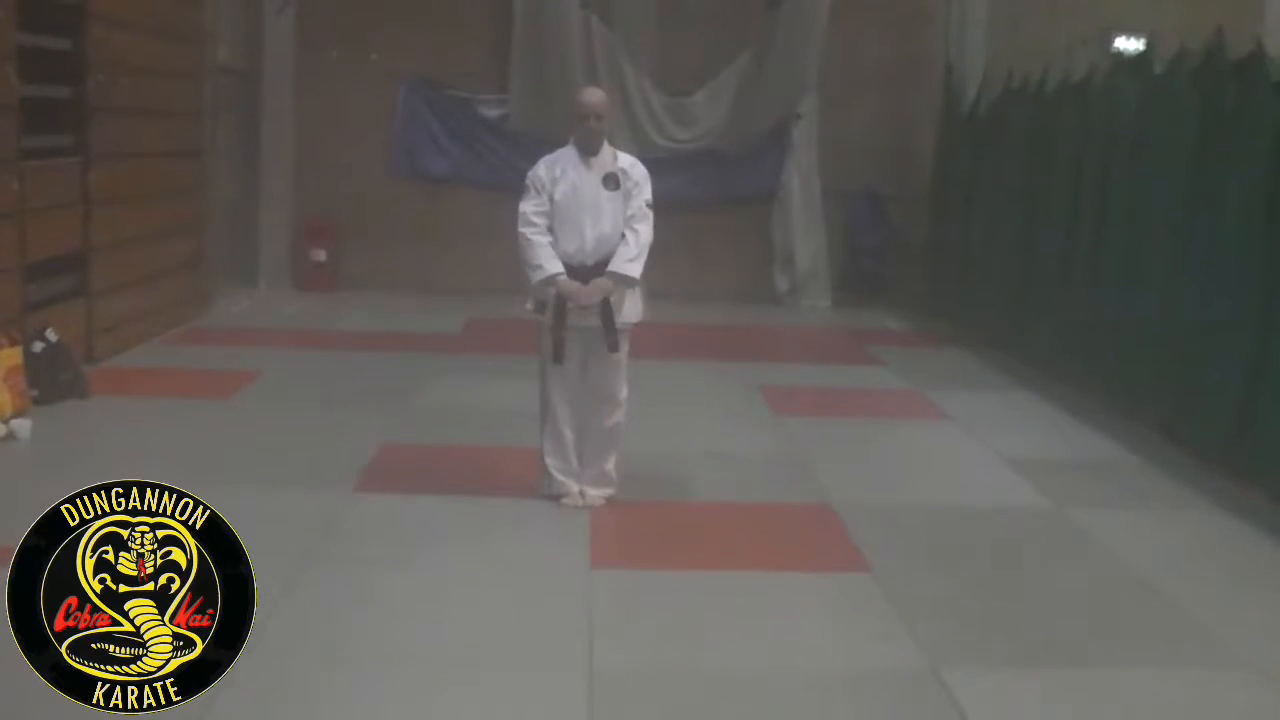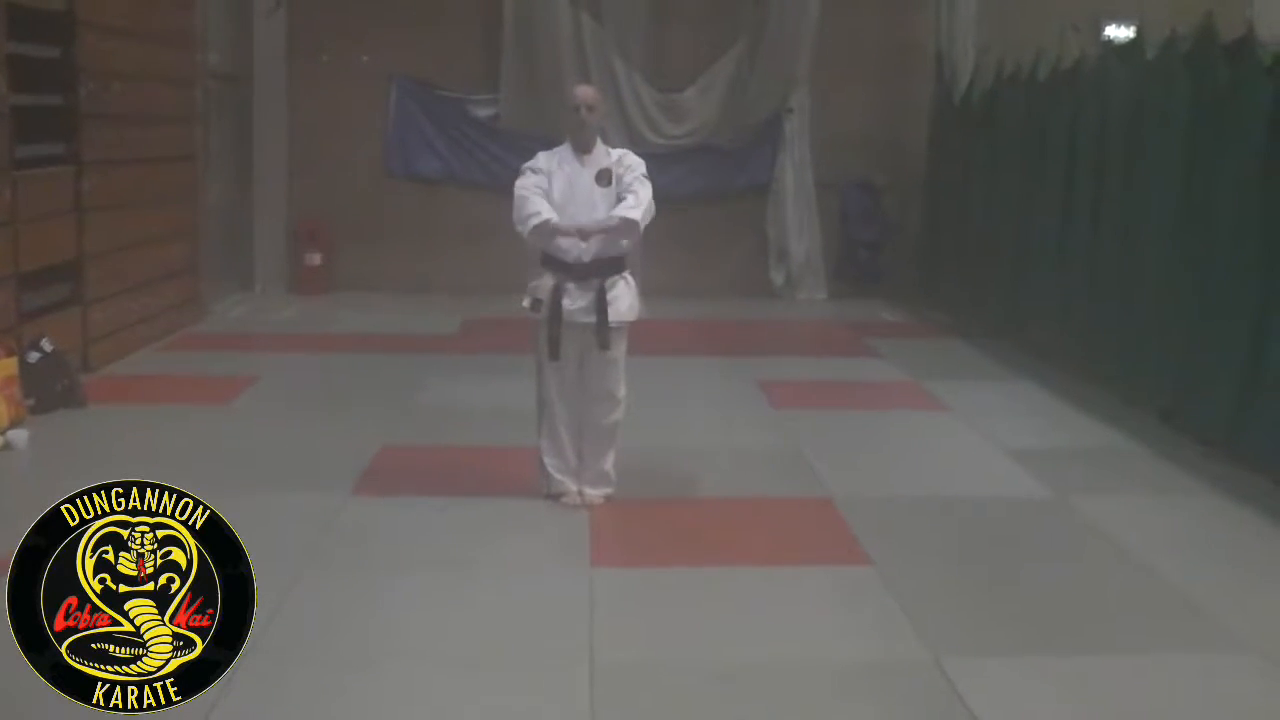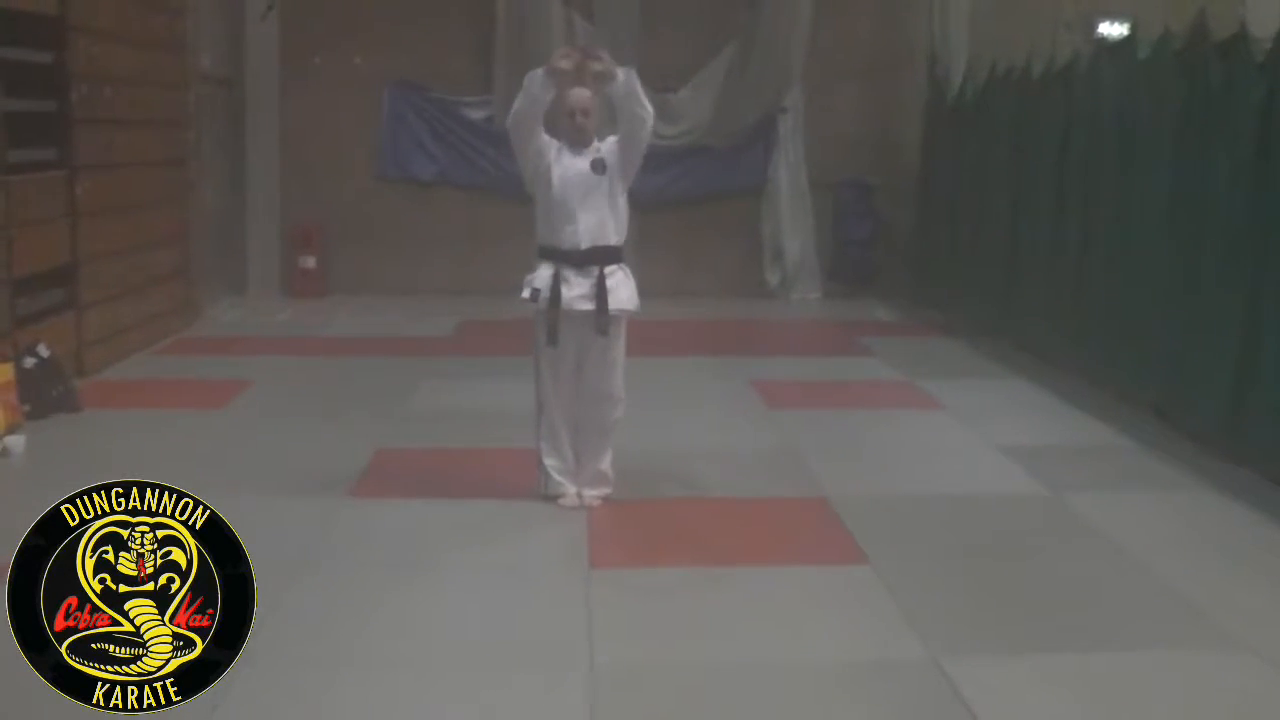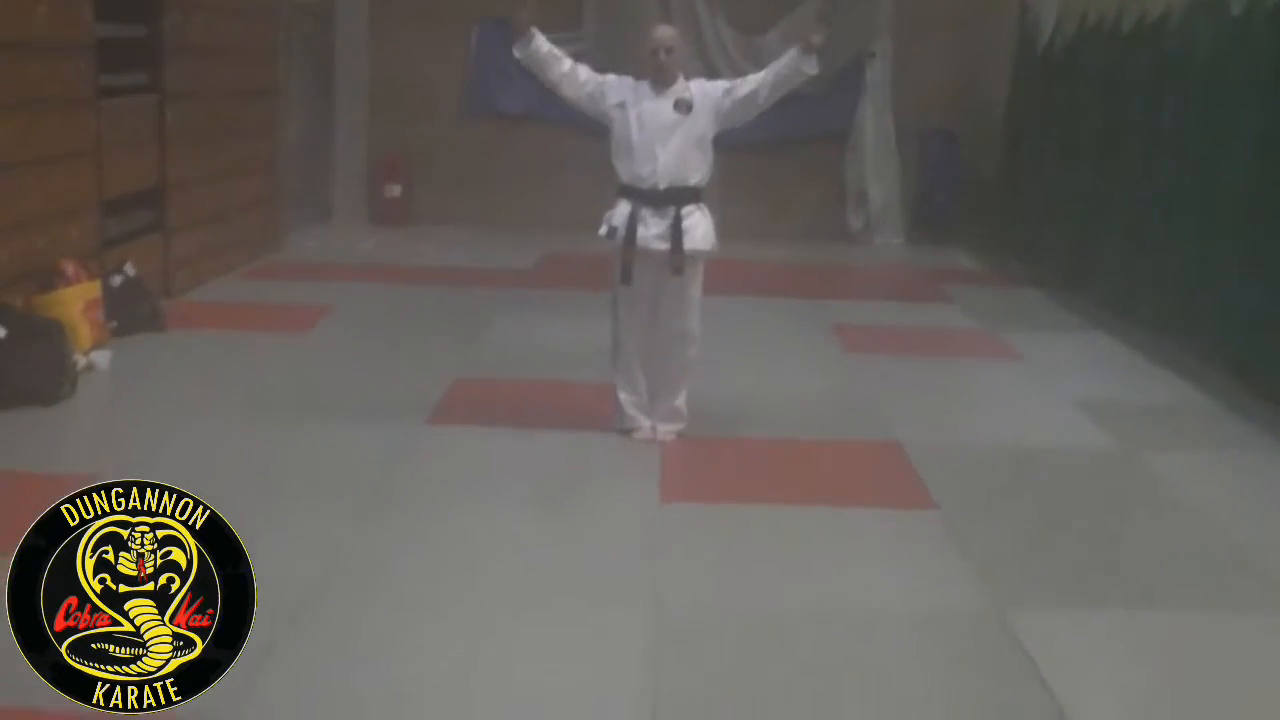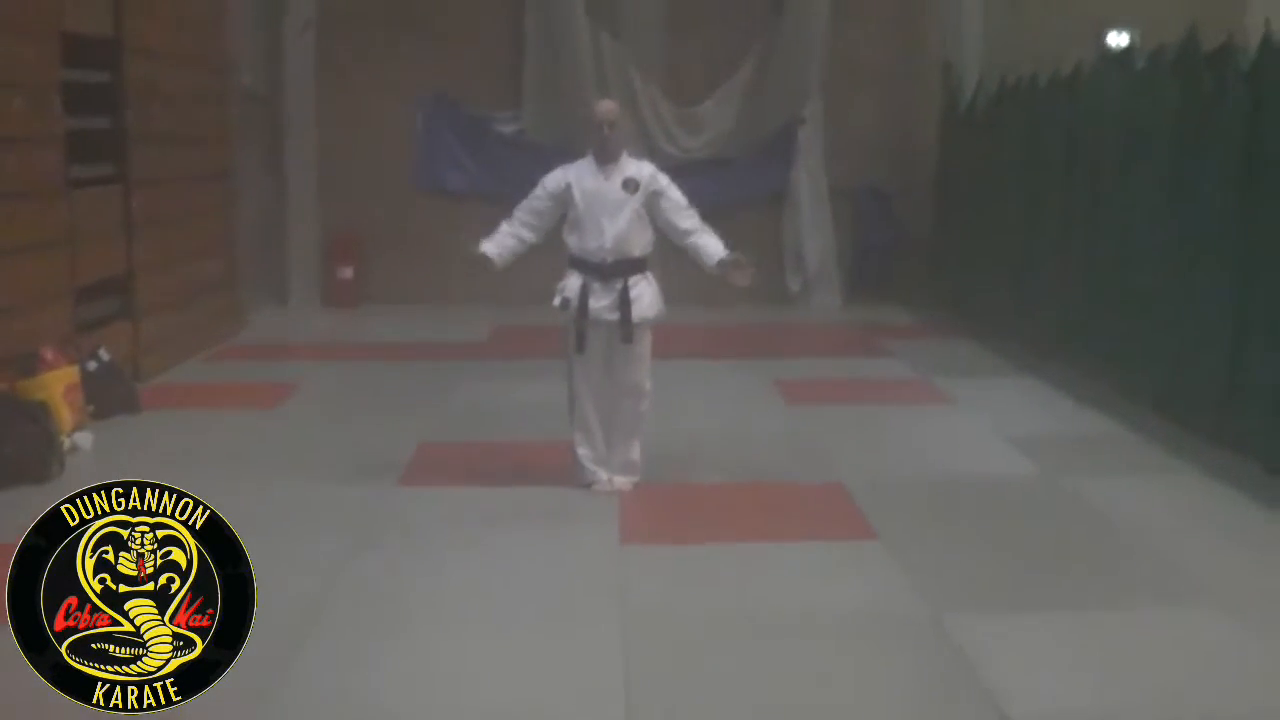
dt=1s
person 1, frame 1
left shoulder: (630, 169)
right shoulder: (547, 169)
left elbow: (639, 230)
right elbow: (531, 229)
left wrist: (608, 281)
right wrist: (559, 281)
left hip: (613, 295)
right hip: (562, 294)
left knee: (608, 393)
right knee: (560, 392)
left ankle: (597, 479)
right ankle: (563, 480)
person 1, frame 2
left shoulder: (625, 162)
right shoulder: (543, 164)
left elbow: (640, 200)
right elbow: (526, 202)
left wrist: (609, 224)
right wrist: (559, 227)
left hip: (608, 290)
right hip: (558, 289)
left knee: (605, 393)
right knee: (557, 392)
left ankle: (595, 479)
right ankle: (562, 479)
person 1, frame 3
left shoulder: (616, 155)
right shoulder: (544, 156)
left elbow: (640, 121)
right elbow: (521, 123)
left wrist: (613, 78)
right wrist: (549, 77)
left hip: (606, 283)
right hip: (557, 283)
left knee: (603, 391)
right knee: (556, 390)
left ankle: (593, 479)
right ankle: (561, 480)
person 1, frame 4
left shoulder: (710, 97)
right shoulder: (617, 92)
left elbow: (762, 86)
right elbow: (566, 74)
left wrist: (803, 53)
right wrist: (527, 36)
left hip: (684, 223)
right hip: (634, 221)
left knee: (679, 328)
right knee: (633, 325)
left ankle: (667, 414)
right ankle: (636, 414)
person 1, frame 5
left shoulder: (646, 176)
right shoulder: (567, 177)
left elbow: (686, 222)
right elbow: (524, 222)
left wrist: (722, 258)
right wrist: (489, 254)
left hip: (632, 292)
right hip: (586, 291)
left knee: (631, 385)
right knee: (587, 385)
left ankle: (623, 466)
right ankle: (595, 468)
